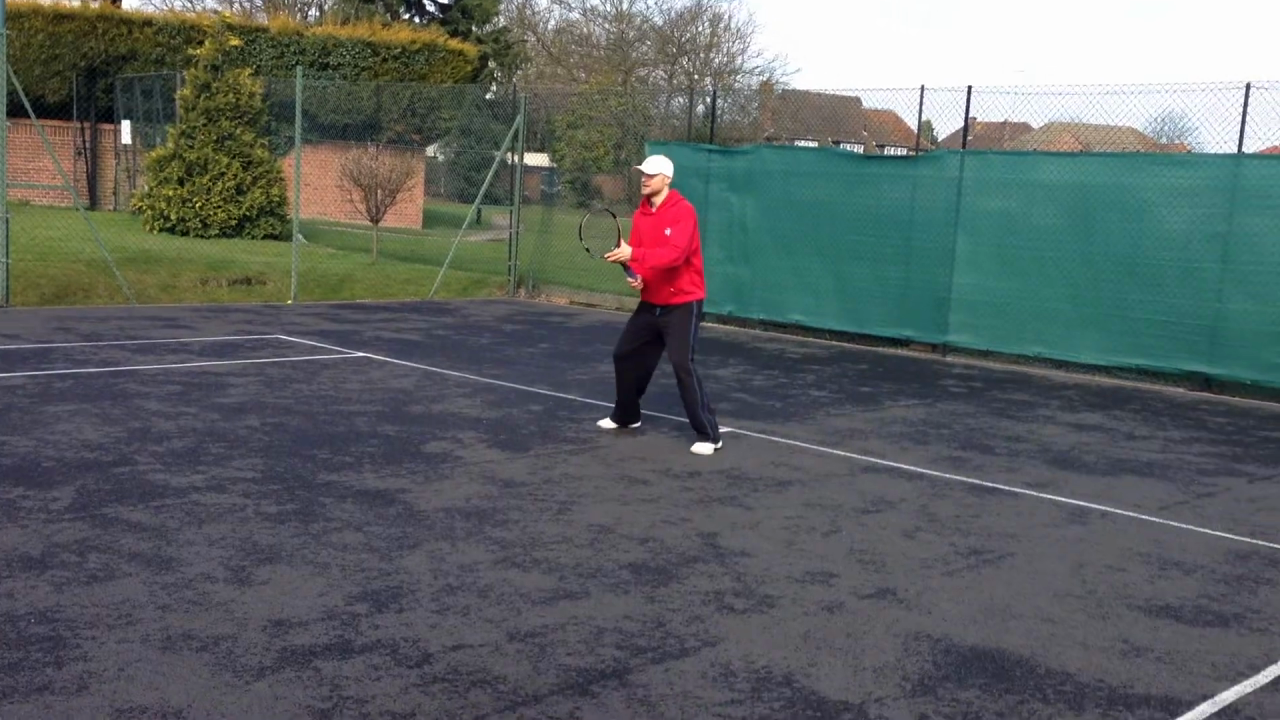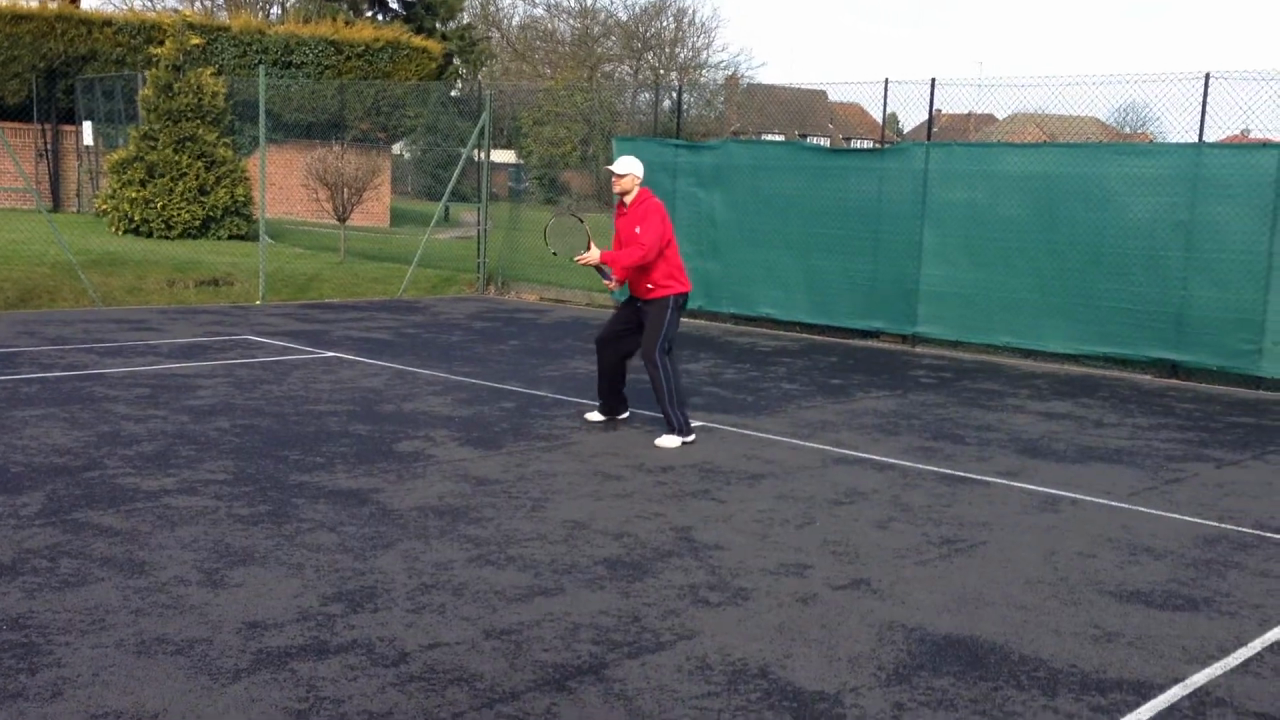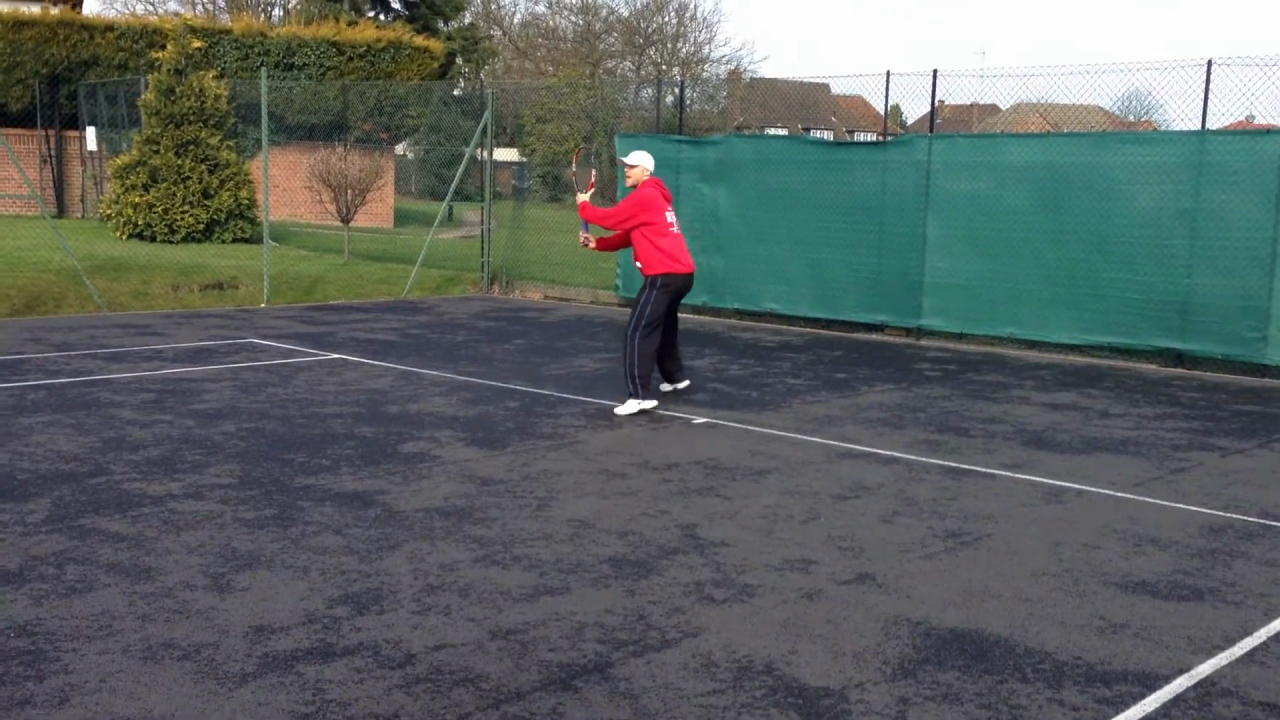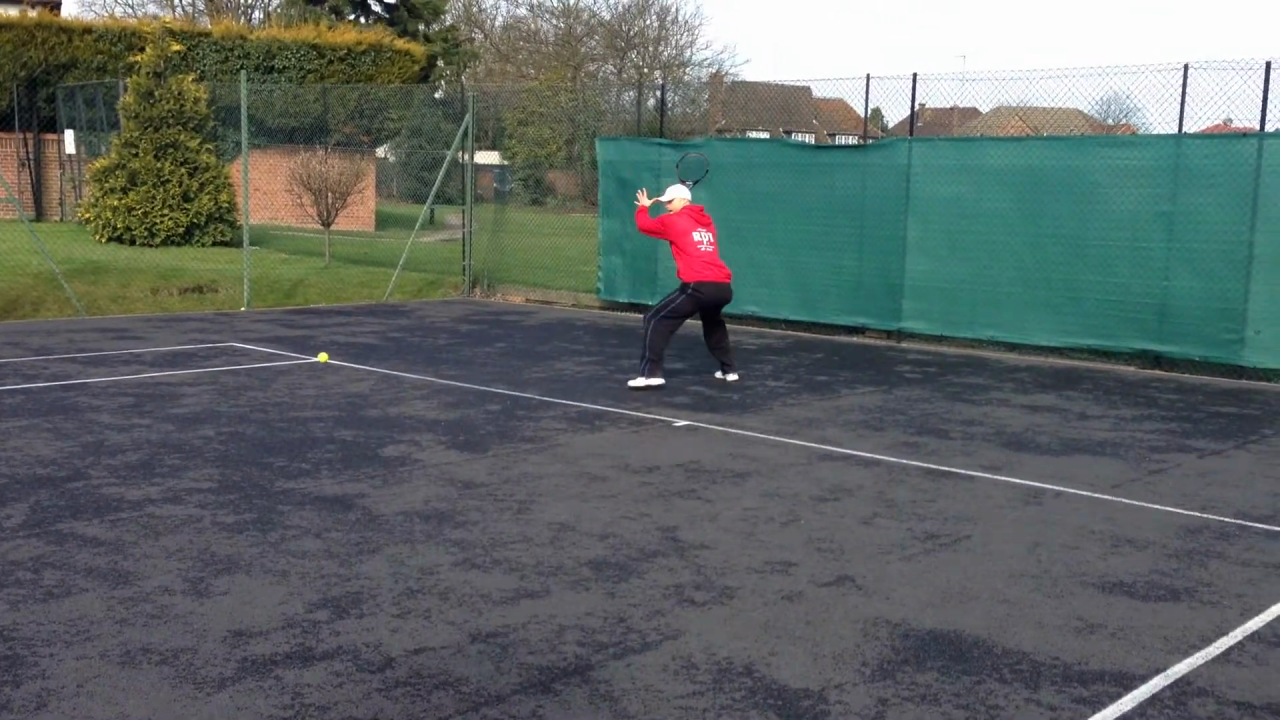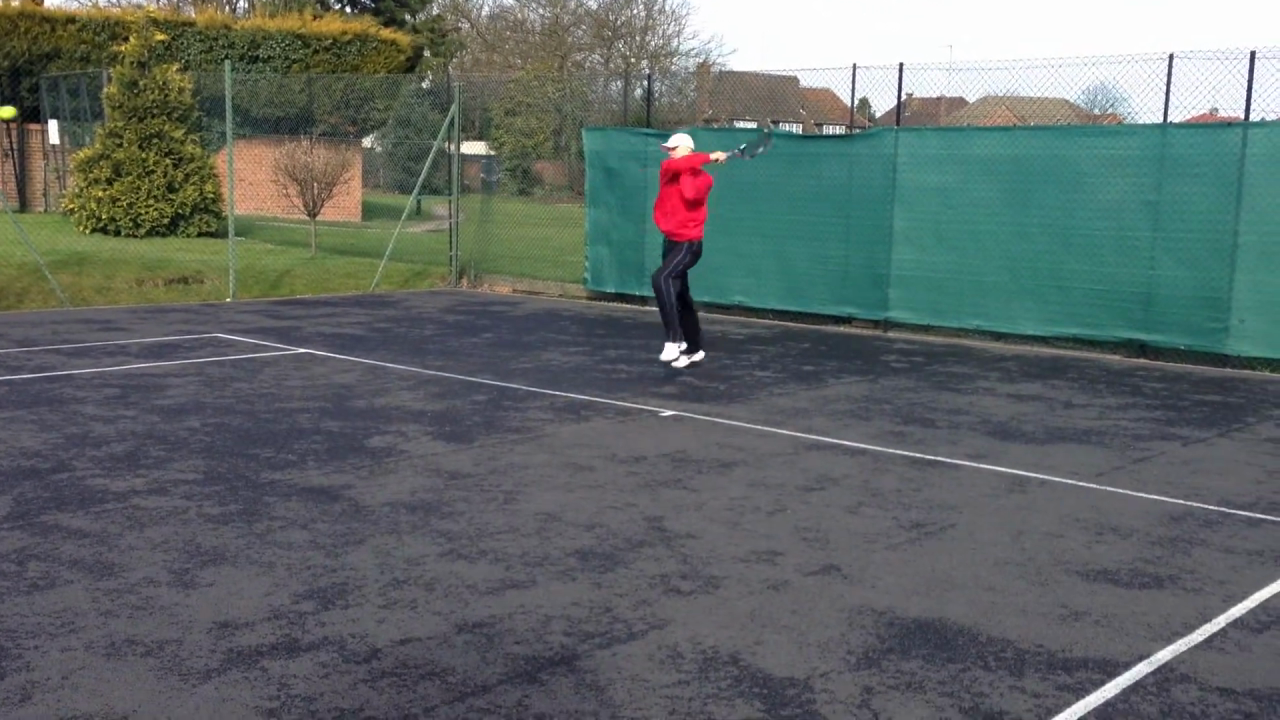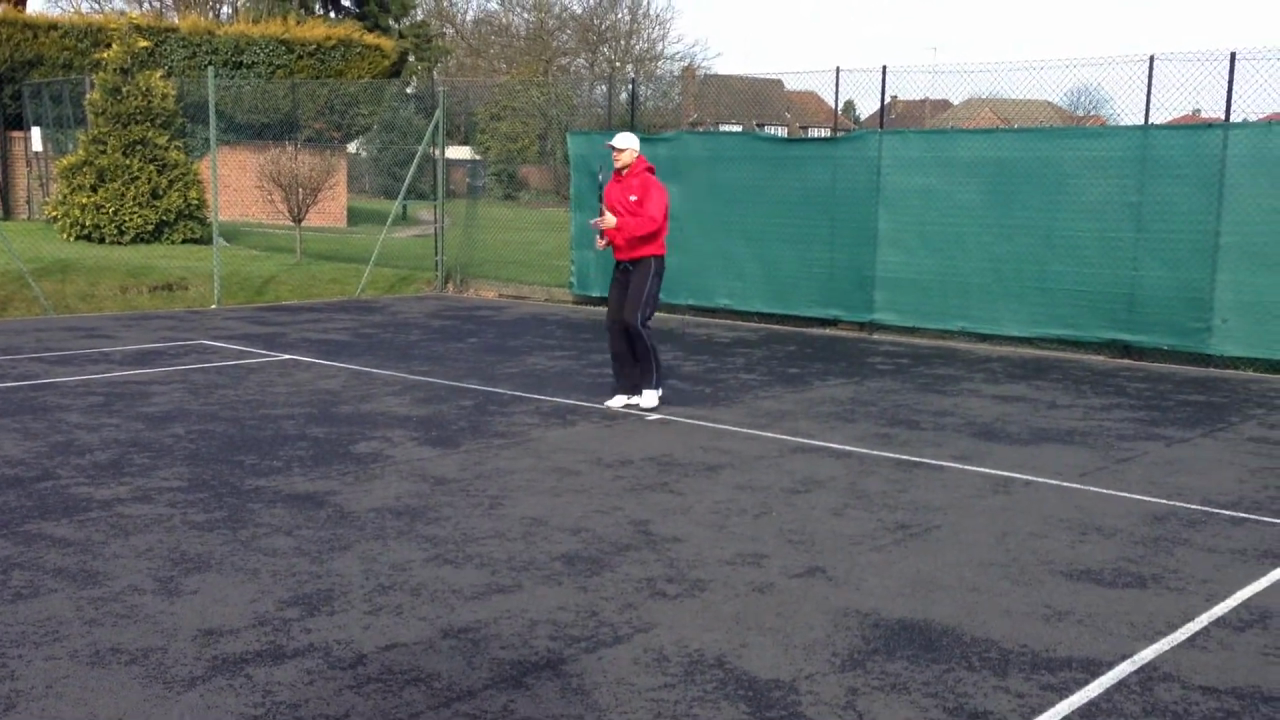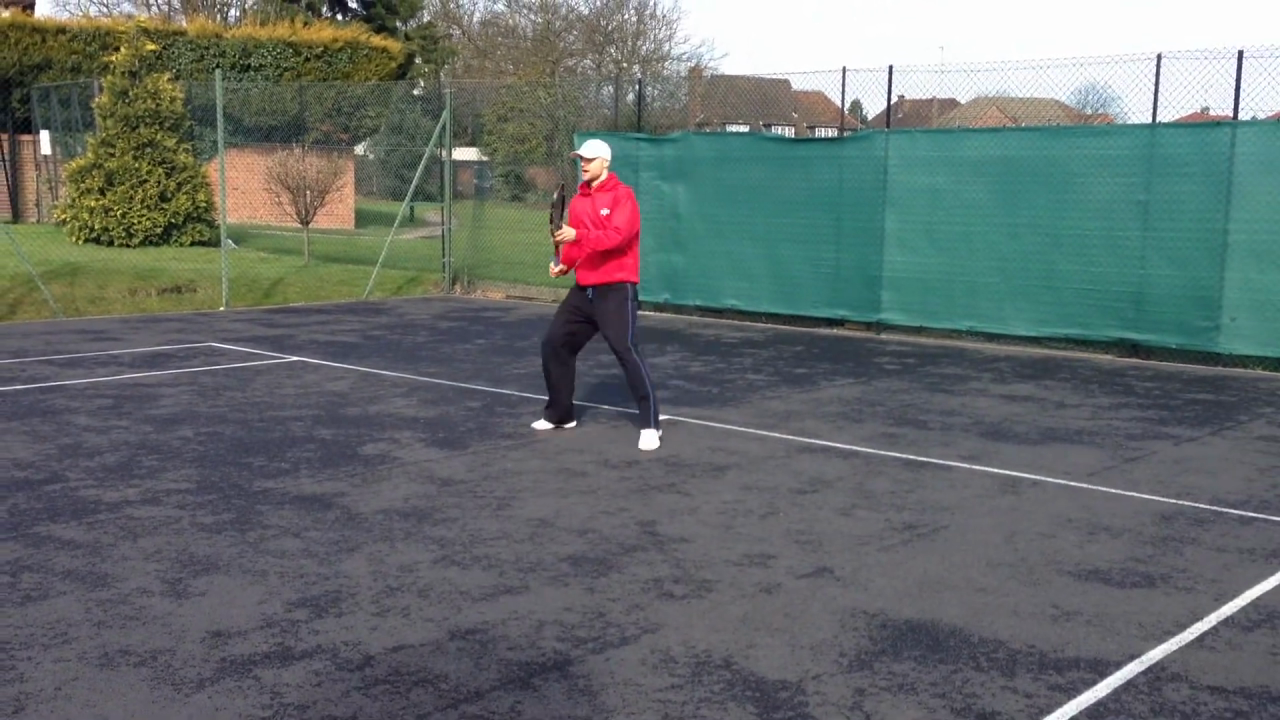
dt=0.7s
person 1, frame 1
left shoulder: (683, 211)
right shoulder: (641, 212)
left elbow: (675, 254)
right elbow: (636, 251)
left wrist: (634, 254)
right wrist: (636, 276)
left hip: (682, 304)
right hip: (650, 303)
left knee: (683, 365)
right knee: (625, 355)
left ankle: (708, 434)
right ankle: (626, 414)
person 1, frame 2
left shoulder: (652, 208)
right shoulder: (621, 212)
left elbow: (645, 252)
left wrist: (603, 258)
right wrist: (617, 277)
left hip: (666, 295)
right hip: (639, 296)
left knee: (655, 355)
right knee: (608, 341)
left ankle: (680, 428)
right ankle: (613, 406)
person 1, frame 3
left shoulder: (644, 197)
right shoulder: (654, 197)
left elbow: (609, 218)
right elbow: (628, 235)
left wrist: (583, 205)
right wrist: (596, 243)
left hip: (663, 275)
right hip: (683, 274)
left knee: (639, 332)
right knee: (663, 327)
left ankle: (640, 395)
right ankle: (675, 377)
person 1, frame 4
left shoulder: (672, 221)
right shoulder: (707, 222)
left elbow: (643, 225)
left wrist: (642, 207)
left hip: (698, 287)
right hip: (723, 287)
left knee: (655, 321)
right knee: (714, 326)
left ankle: (650, 373)
right ankle: (729, 370)
person 1, frame 5
left shoulder: (703, 178)
right shoulder: (669, 166)
left elbow: (689, 194)
right elbow: (675, 164)
left wrist: (688, 168)
right wrist: (706, 158)
left hip: (688, 243)
right hip: (671, 241)
left knee: (661, 279)
right knee: (678, 294)
left ankle: (674, 339)
right ankle: (693, 348)
person 1, frame 6
left shoulder: (649, 183)
right shoulder: (612, 185)
left elbow: (653, 222)
left wrist: (618, 224)
right wrist: (605, 237)
left hip: (647, 262)
right hip: (622, 264)
left knee: (634, 320)
right knee: (615, 324)
left ankle: (652, 382)
right ankle: (628, 389)
person 1, frame 7
left shoulder: (622, 196)
right shoulder: (578, 199)
left elbow: (617, 236)
left wrist: (578, 236)
right wrist: (563, 263)
left hip: (617, 289)
right hip: (584, 289)
left knee: (624, 348)
right knee: (553, 344)
left ankle: (650, 424)
right ankle: (559, 413)
